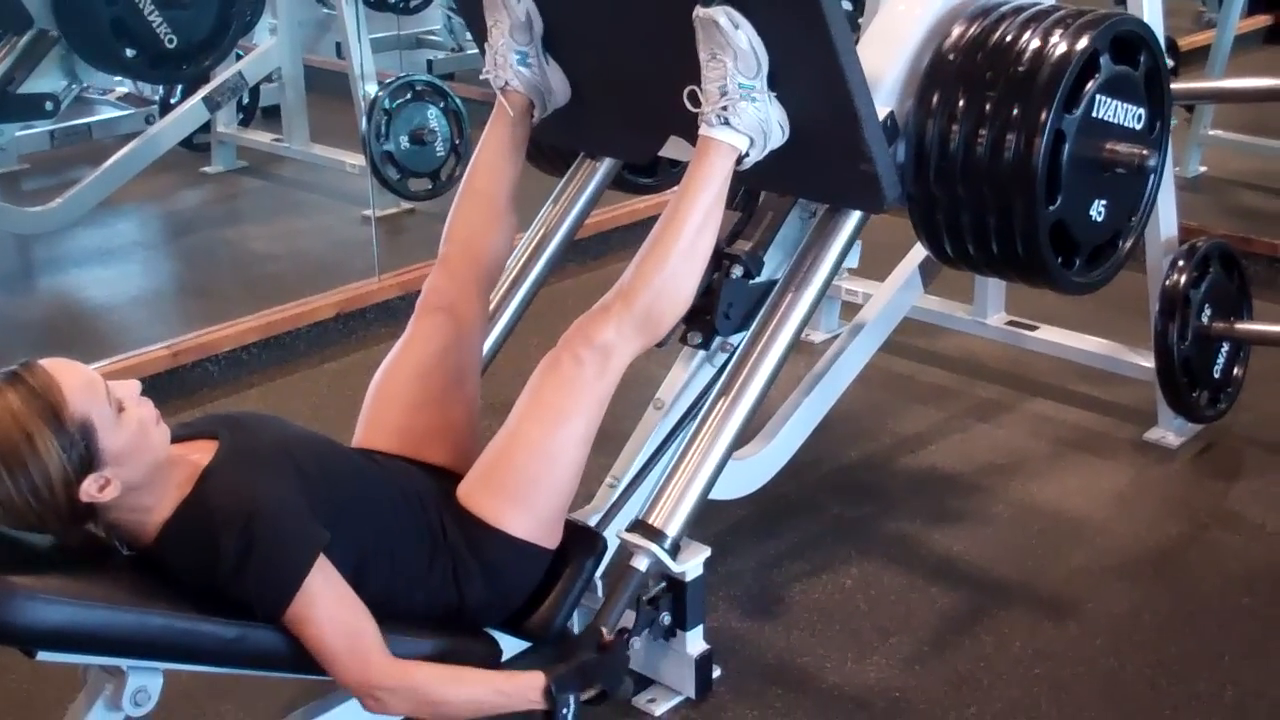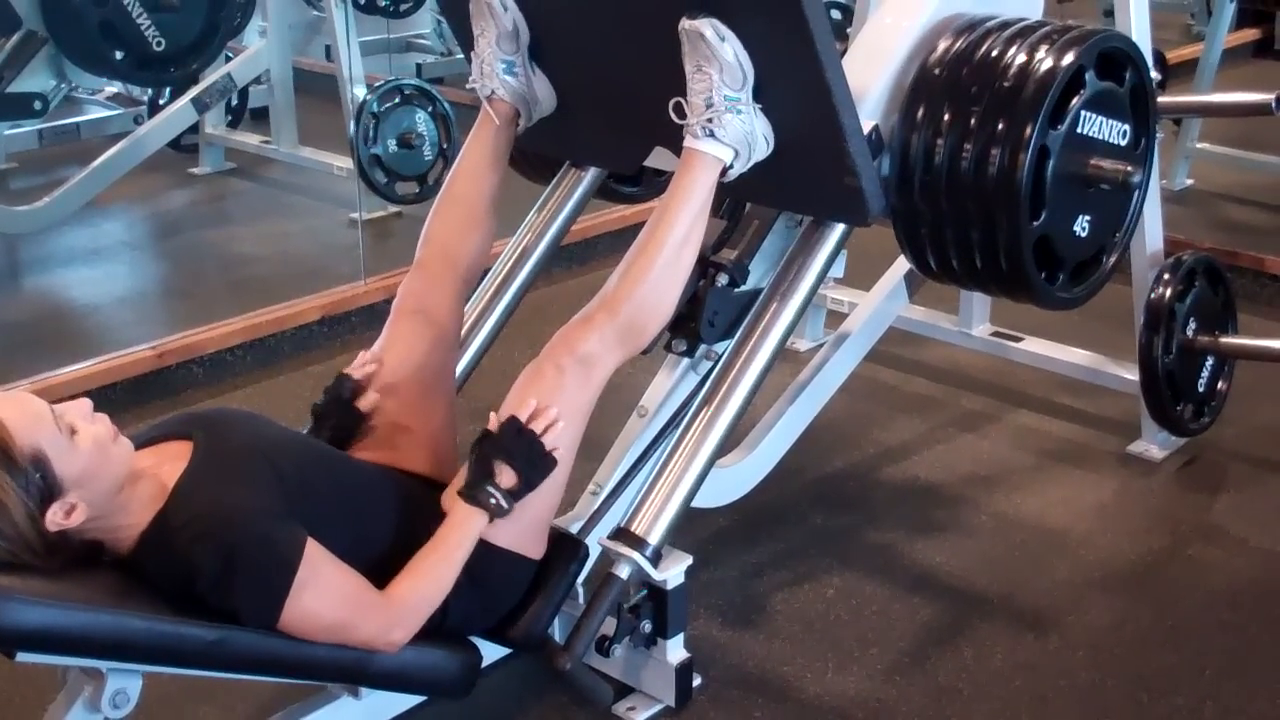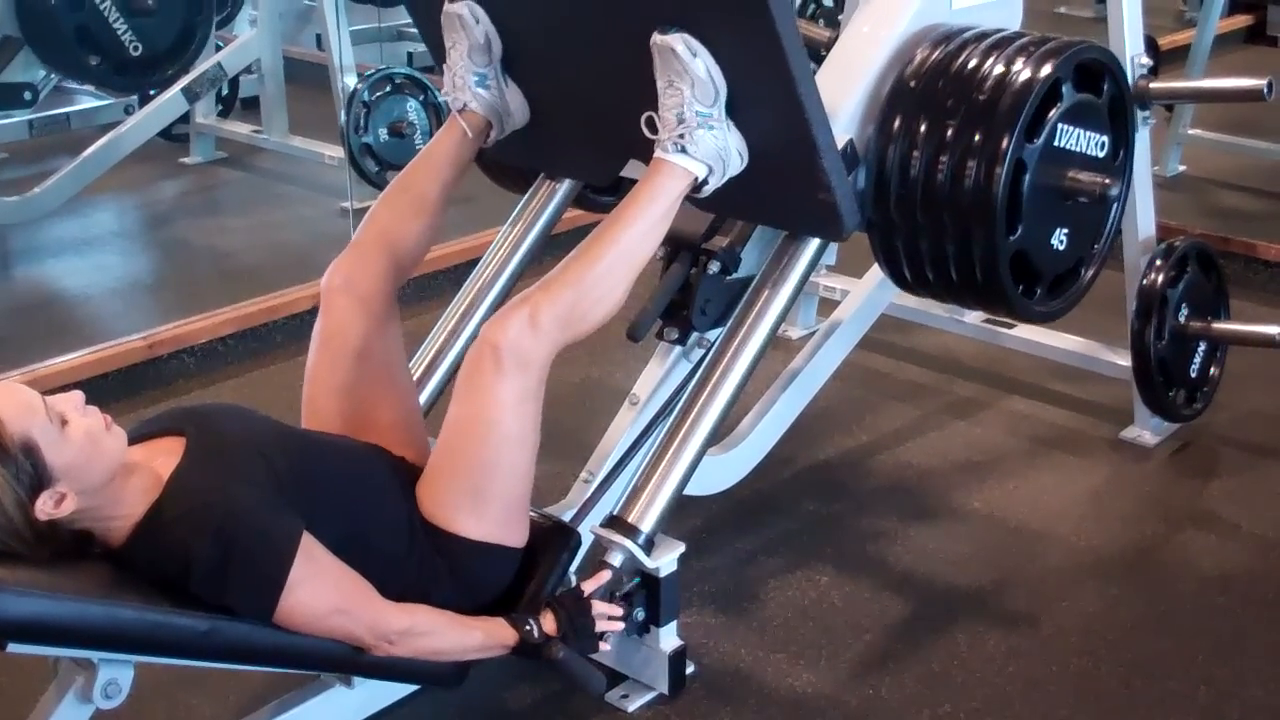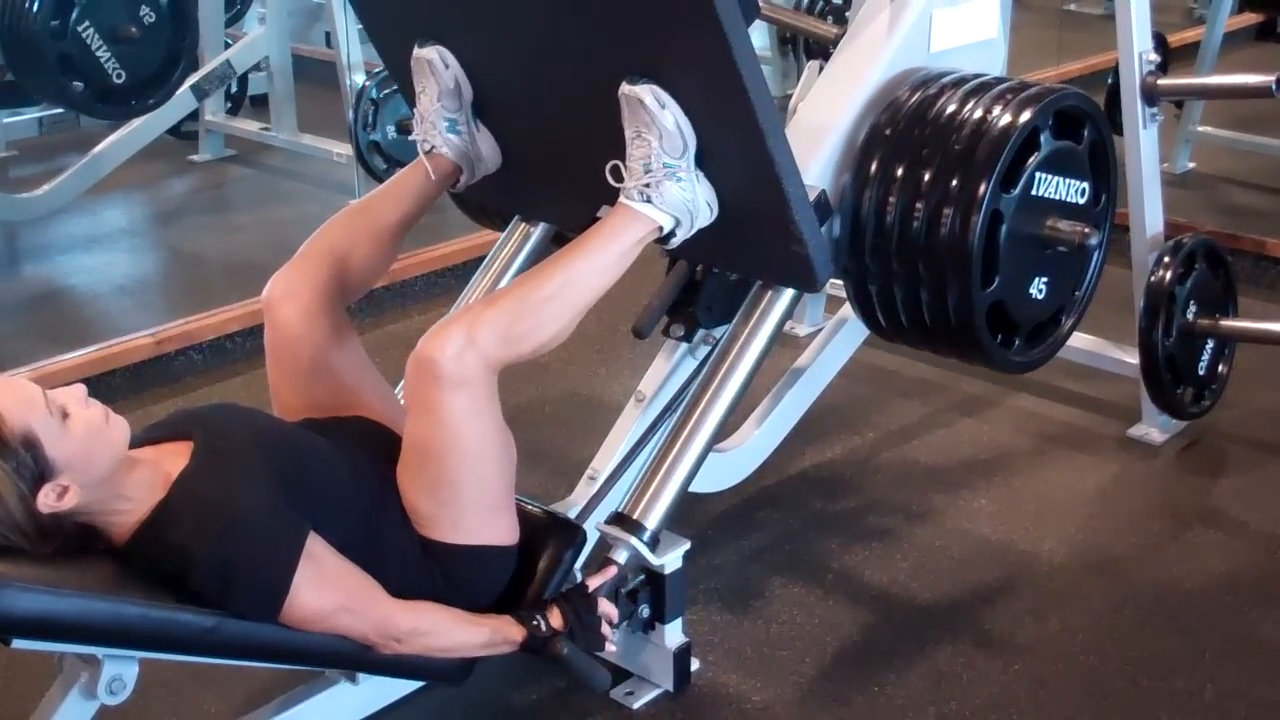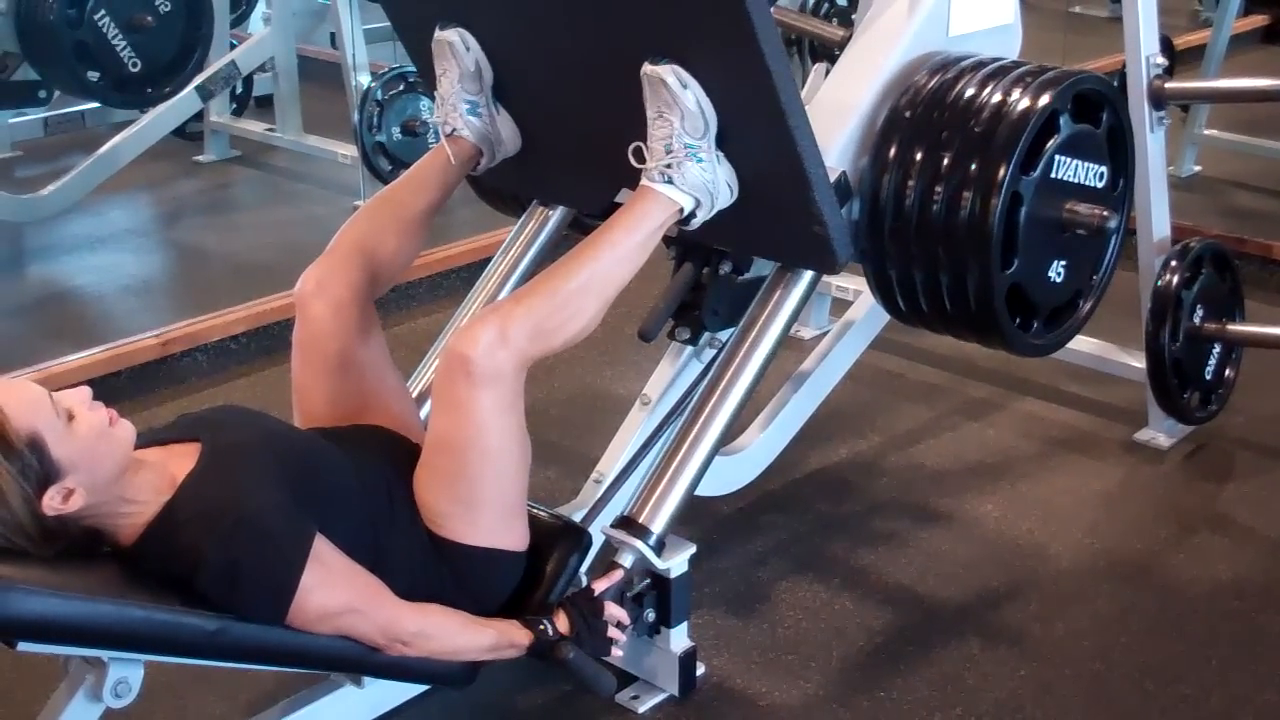
dt=1s
person 1, frame 1
left shoulder: (157, 480)
right shoulder: (245, 524)
left hip: (400, 489)
right hip: (472, 557)
left knee: (452, 296)
right knee: (599, 342)
left ankle: (518, 96)
right ankle: (727, 134)
person 1, frame 2
left shoulder: (138, 467)
right shoulder: (216, 537)
right elbow: (385, 624)
left wrist: (328, 427)
right wrist: (487, 496)
left hip: (385, 498)
right hip: (458, 575)
left knee: (429, 295)
right knee: (582, 349)
left ankle: (504, 102)
right ankle: (712, 143)
person 1, frame 3
left shoulder: (131, 463)
right shoulder: (213, 529)
right elbow: (383, 630)
right wrist: (541, 630)
left hip: (372, 484)
right hip: (442, 561)
left knee: (354, 283)
right knee: (514, 338)
left ankle: (475, 115)
right ankle: (683, 160)
person 1, frame 4
left shoulder: (131, 470)
right shoulder: (220, 531)
right elbow: (388, 627)
right wrist: (544, 628)
right hip: (442, 561)
left knee: (296, 296)
right knee: (452, 352)
left ankle: (447, 157)
right ankle: (652, 207)
person 1, frame 5
left shoulder: (137, 471)
right shoulder: (224, 534)
right elbow: (395, 630)
right wrist: (553, 632)
right hip: (446, 562)
left knee: (328, 291)
right knee: (483, 350)
left ankle: (467, 141)
right ankle: (671, 190)
